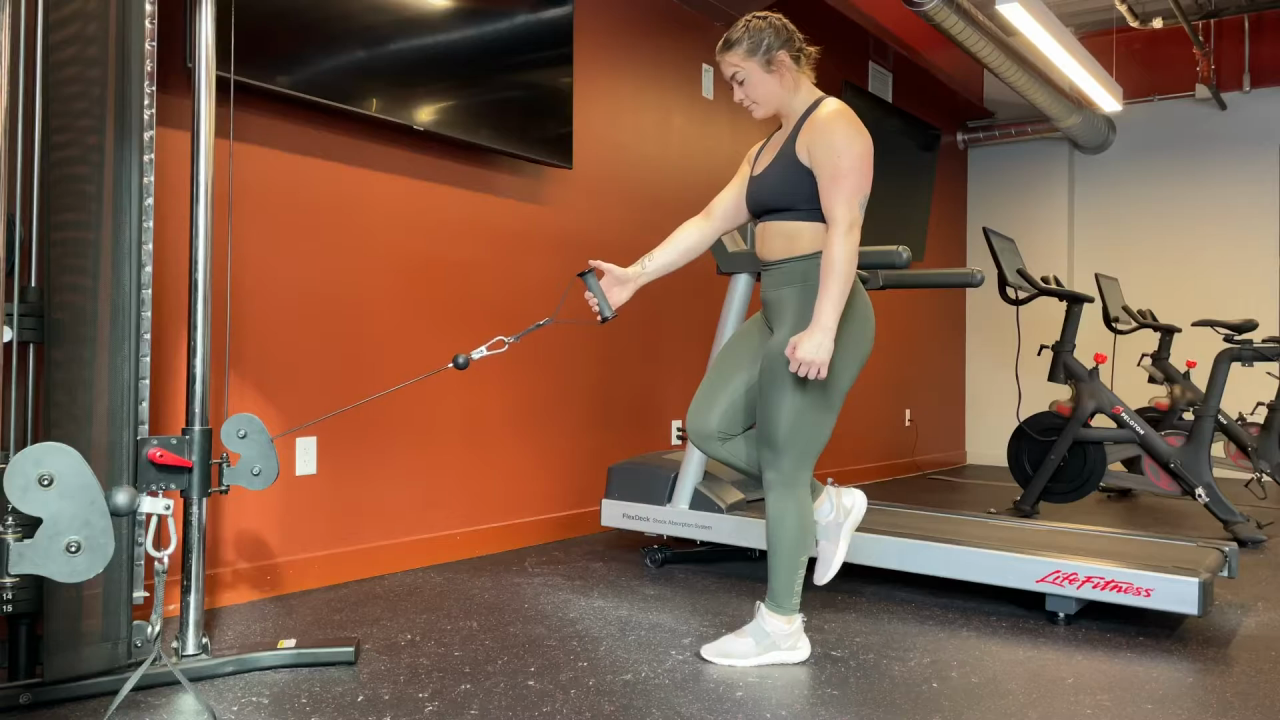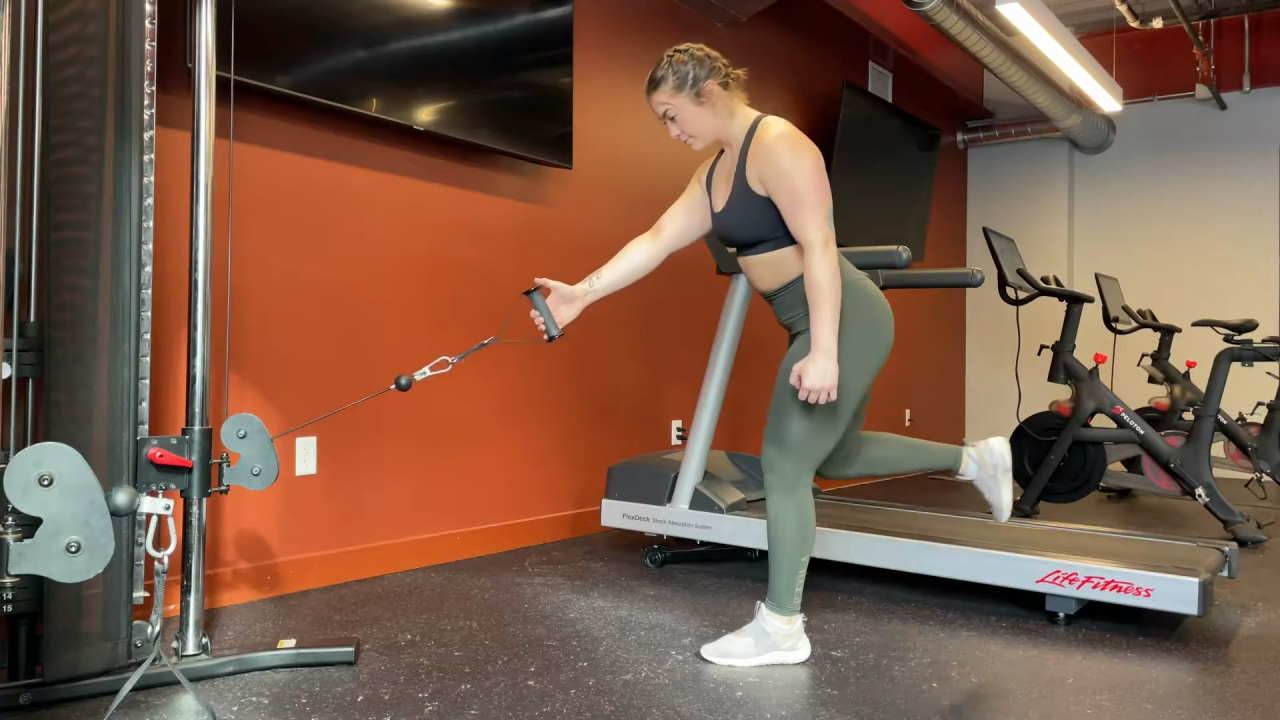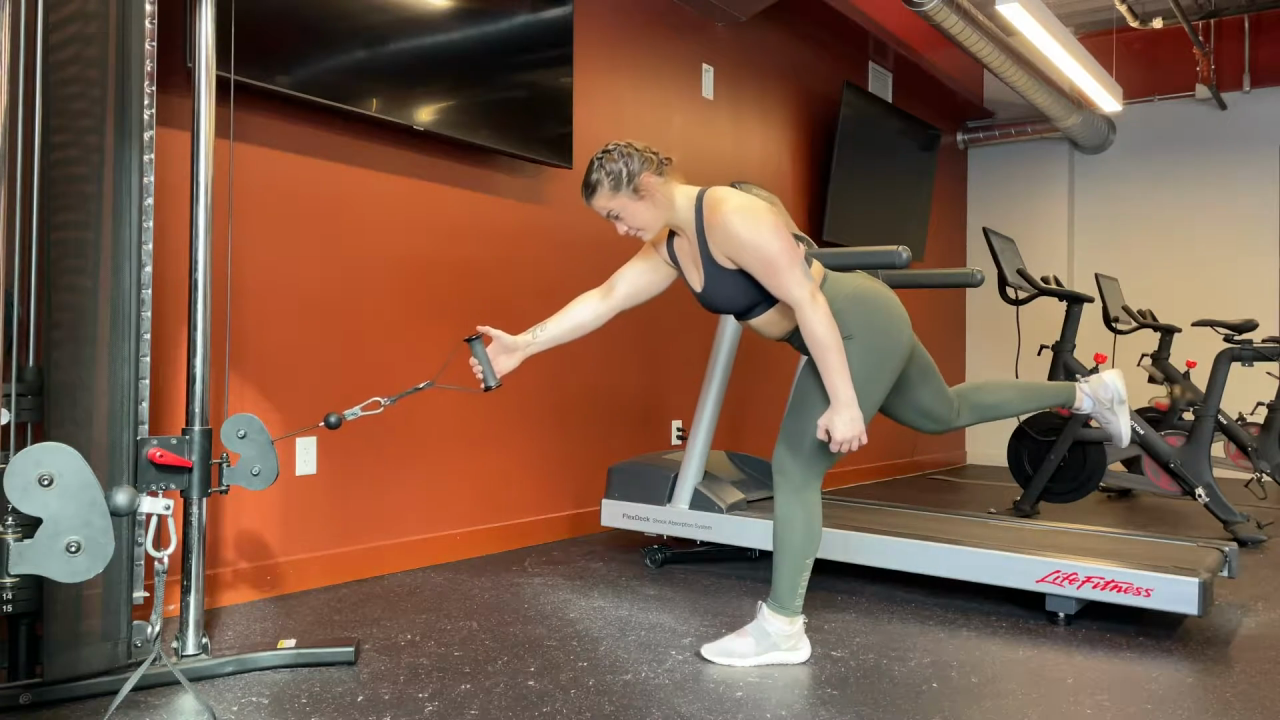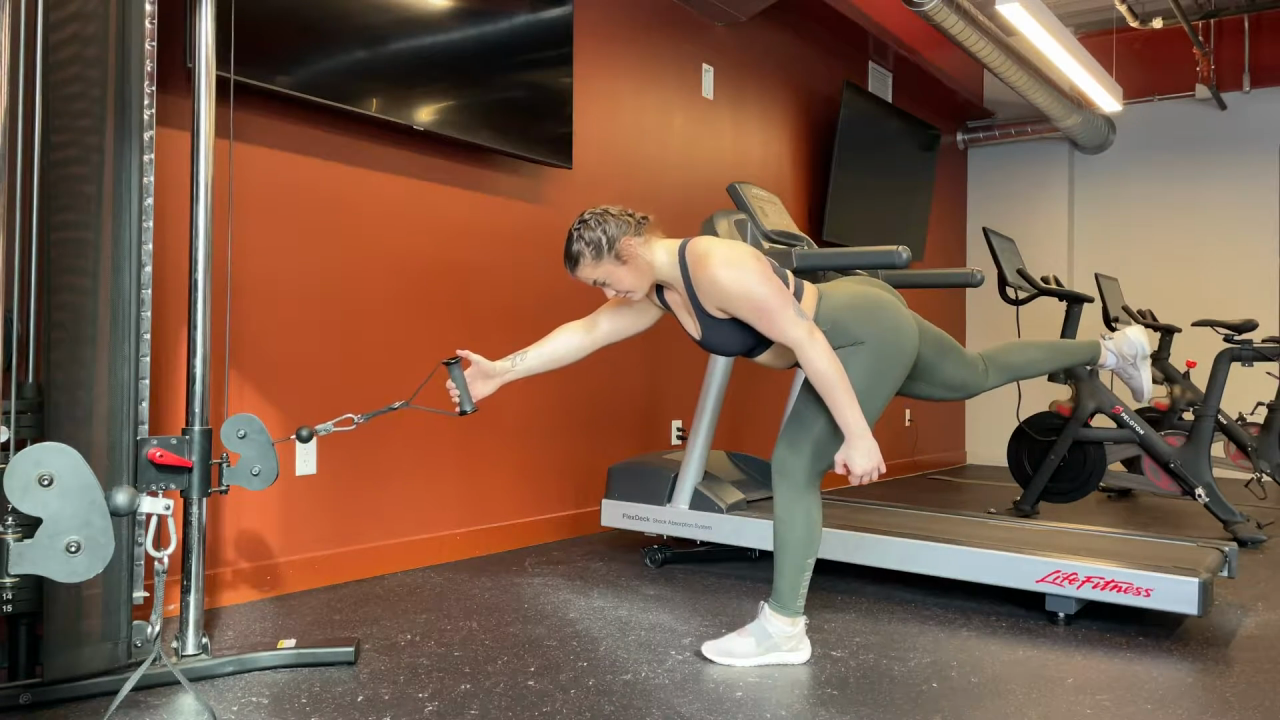
dt=0.7s
person 1, frame 1
left shoulder: (833, 123)
right shoulder: (769, 146)
left elbow: (845, 231)
right elbow: (709, 222)
left wrist: (822, 327)
right wrist: (635, 276)
left hip: (818, 315)
right hip: (776, 311)
left knee: (781, 467)
right knee: (709, 427)
left ankle: (781, 629)
right ankle: (827, 503)
person 1, frame 2
left shoulder: (776, 145)
right shoulder: (713, 172)
left elbow: (819, 248)
right elbow: (655, 241)
left wrist: (823, 352)
right wrist: (580, 294)
left hip: (843, 319)
right hip: (813, 322)
left knee: (785, 466)
right knee: (837, 456)
left ankle: (781, 628)
right ankle: (973, 460)
person 1, frame 3
left shoulder: (729, 216)
right shoulder: (670, 246)
left elbow: (806, 302)
right elbow: (604, 298)
left wrist: (843, 402)
right wrist: (523, 345)
left hip: (863, 327)
right hip: (861, 328)
left knee: (796, 469)
right knee: (945, 413)
left ankle: (782, 627)
right ankle: (1087, 394)
person 1, frame 4
left shoulder: (715, 269)
right shoulder: (659, 288)
left elbow: (806, 341)
right elbow: (585, 333)
left wrist: (856, 435)
right wrist: (502, 370)
left hip: (870, 334)
right hip: (868, 322)
left knee: (794, 468)
right knee: (977, 375)
left ankle: (783, 628)
right ankle: (1111, 349)
